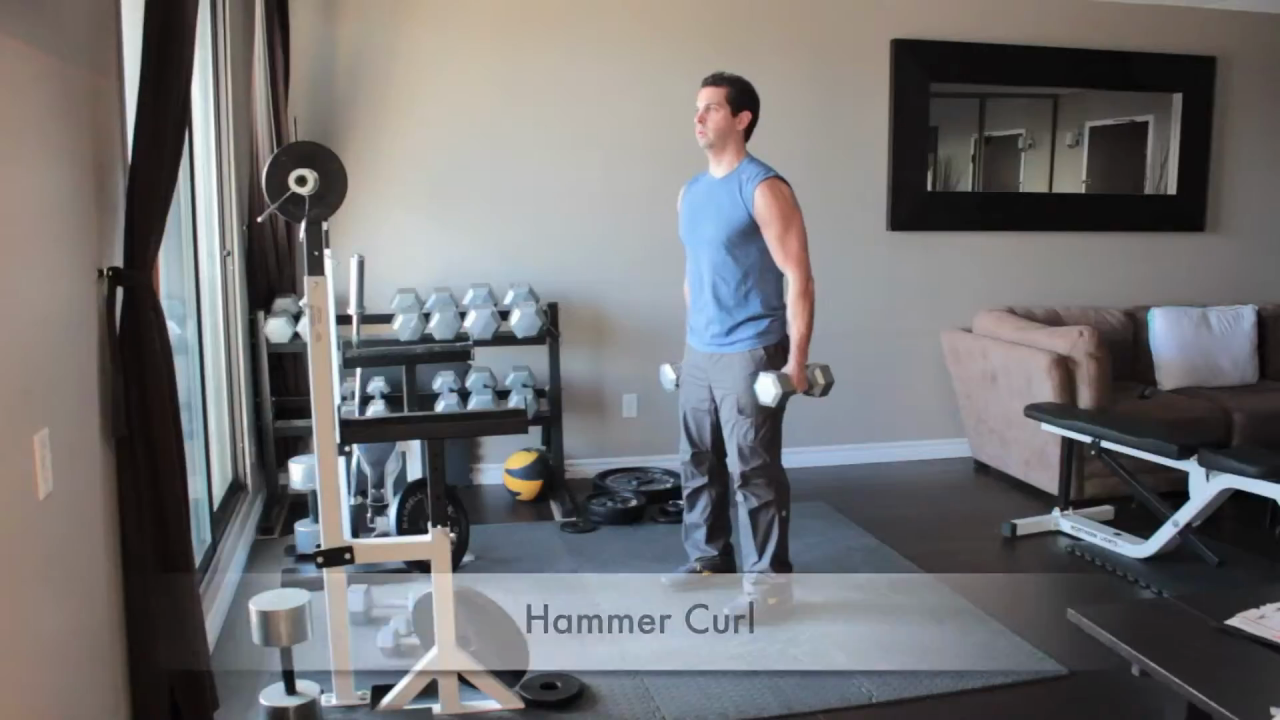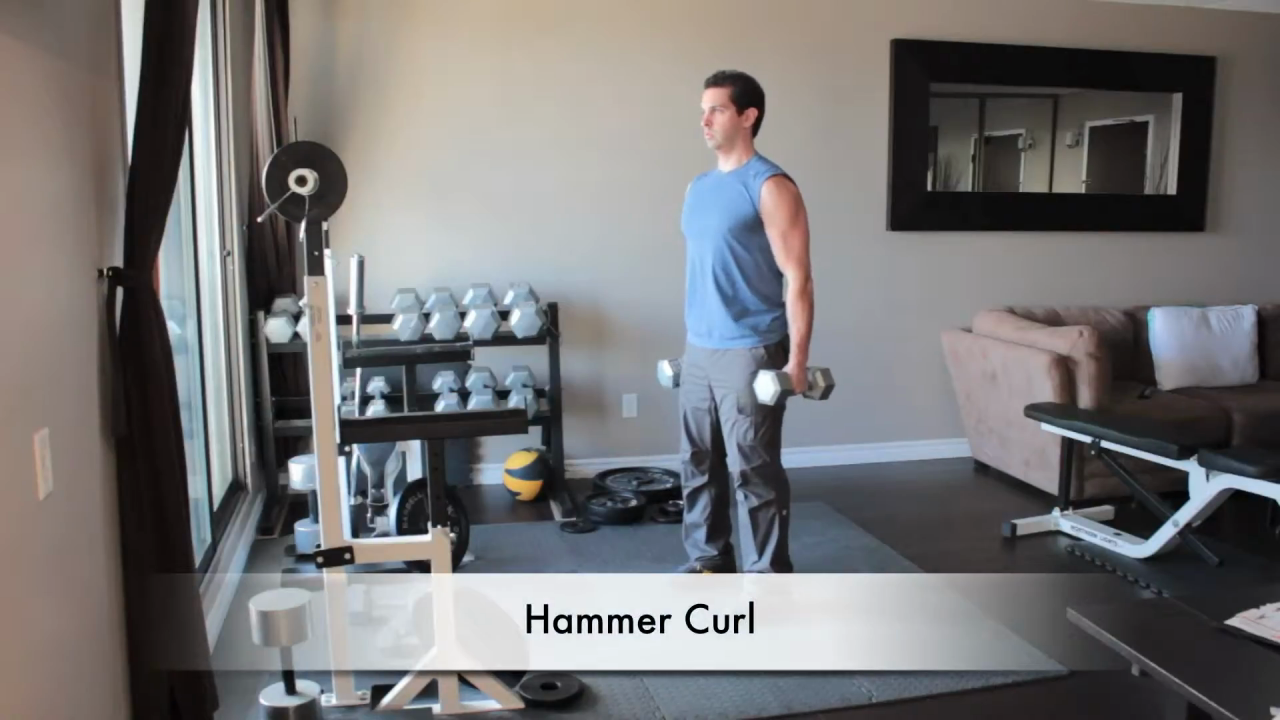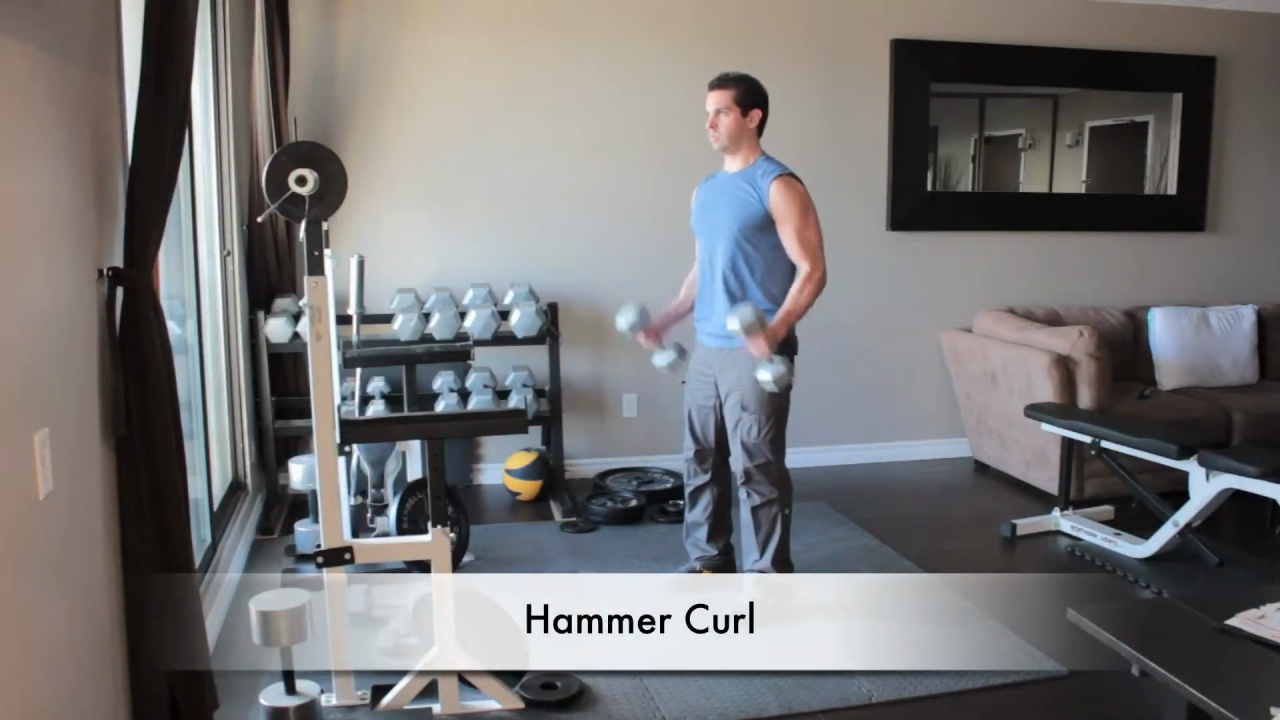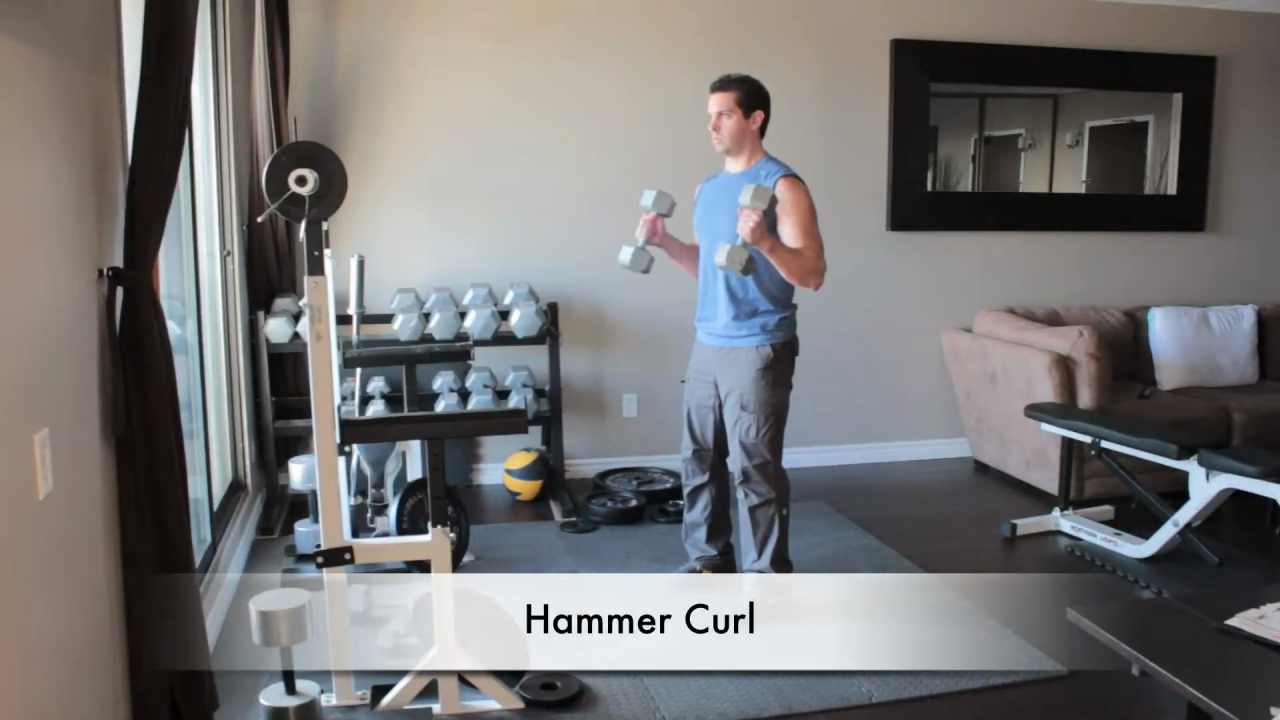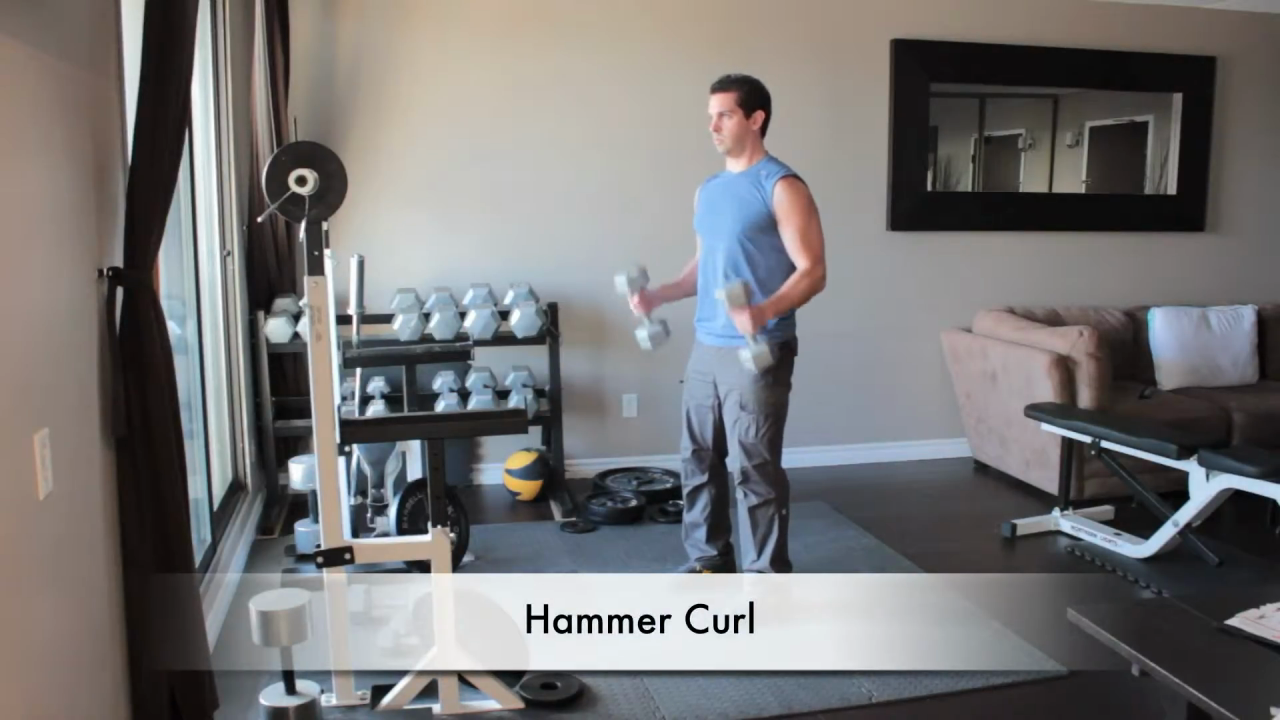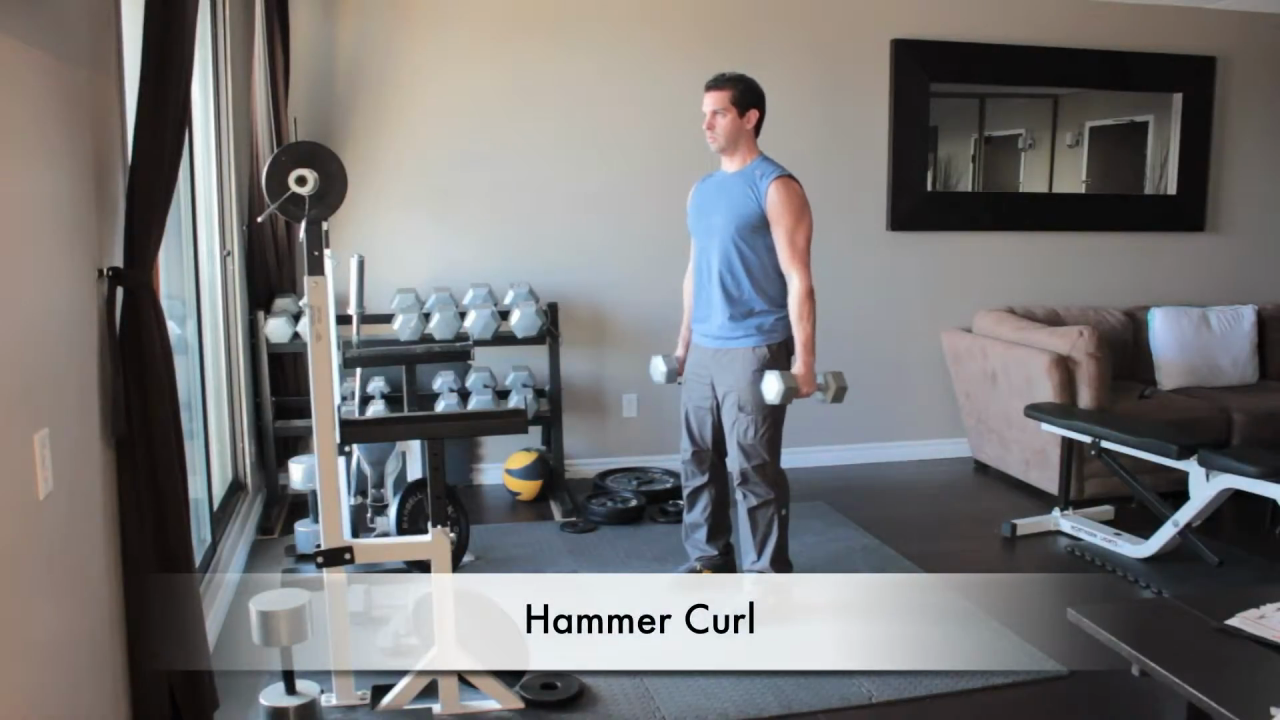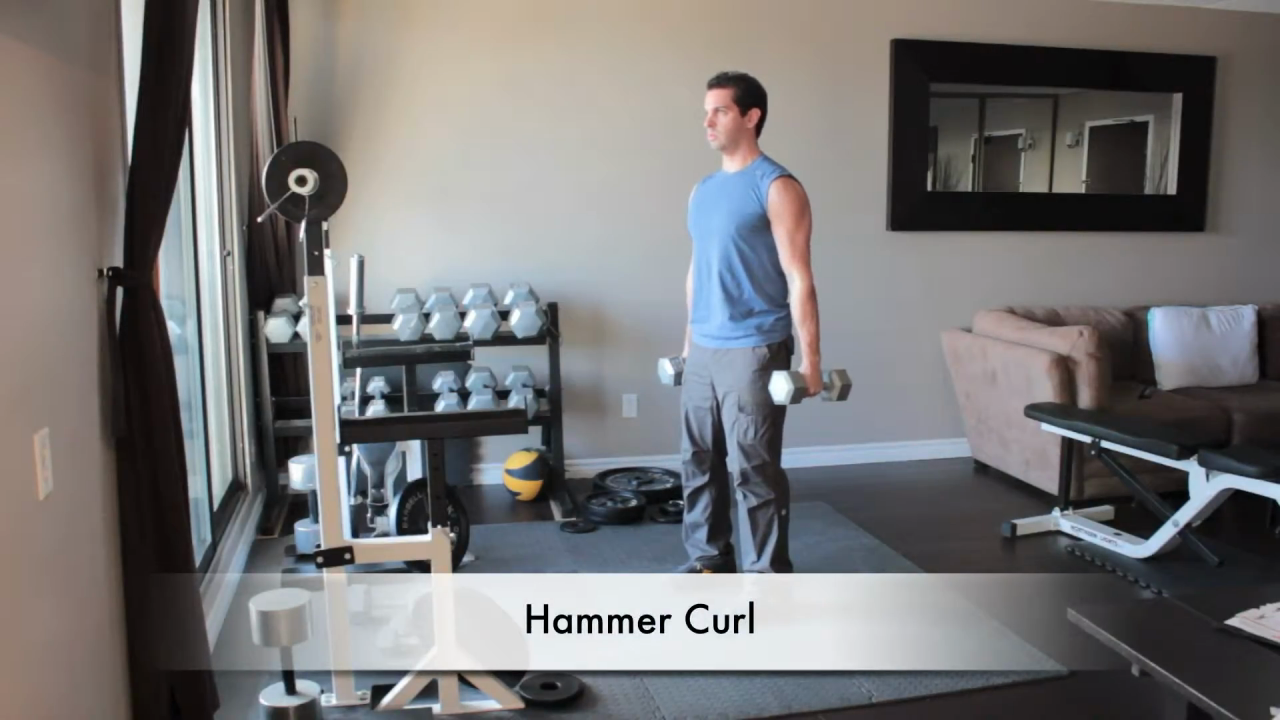
dt=0.7s
person 1, frame 1
left shoulder: (764, 189)
right shoulder: (690, 192)
left elbow: (798, 277)
left wrist: (797, 359)
left hip: (750, 354)
right hip: (700, 354)
left knee: (754, 472)
right knee: (699, 465)
left ankle: (770, 581)
right ankle: (709, 555)
person 1, frame 2
left shoulder: (771, 187)
right shoulder: (698, 187)
left elbow: (798, 278)
left wrist: (797, 359)
left hip: (750, 354)
right hip: (698, 351)
left knee: (753, 471)
right knee: (699, 463)
left ankle: (768, 578)
right ankle: (709, 558)
person 1, frame 3
left shoulder: (778, 186)
right shoulder: (705, 189)
left elbow: (813, 270)
left wrist: (776, 329)
right wrist: (666, 318)
left hip: (754, 351)
right hip: (707, 349)
left knee: (757, 469)
right knee: (701, 461)
left ankle: (768, 576)
right ankle: (709, 559)
person 1, frame 4
left shoulder: (783, 186)
right shoulder: (708, 188)
left elbow: (813, 273)
left wrist: (763, 240)
right wrist: (665, 241)
left hip: (758, 350)
right hip: (707, 346)
left knee: (755, 469)
right knee: (699, 460)
left ankle: (766, 576)
right ankle: (708, 559)
person 1, frame 5
left shoulder: (782, 187)
right shoulder: (708, 190)
left elbow: (813, 272)
left wrist: (766, 311)
right wrist: (658, 294)
right hip: (706, 347)
left knee: (754, 469)
right knee: (698, 460)
left ankle: (766, 575)
right ankle: (709, 559)
person 1, frame 6
left shoulder: (776, 188)
right shoulder: (701, 189)
left elbow: (798, 278)
left wrist: (804, 360)
right wrist: (683, 342)
left hip: (754, 352)
right hip: (703, 350)
left knee: (753, 470)
right knee: (698, 462)
left ankle: (768, 576)
right ankle: (709, 559)
person 1, frame 7
left shoulder: (777, 187)
right shoulder: (703, 189)
left elbow: (799, 278)
left wrist: (810, 359)
right wrist: (689, 341)
left hip: (754, 352)
right hip: (703, 351)
left knee: (754, 470)
right knee: (699, 463)
left ankle: (767, 574)
right ankle: (708, 559)
